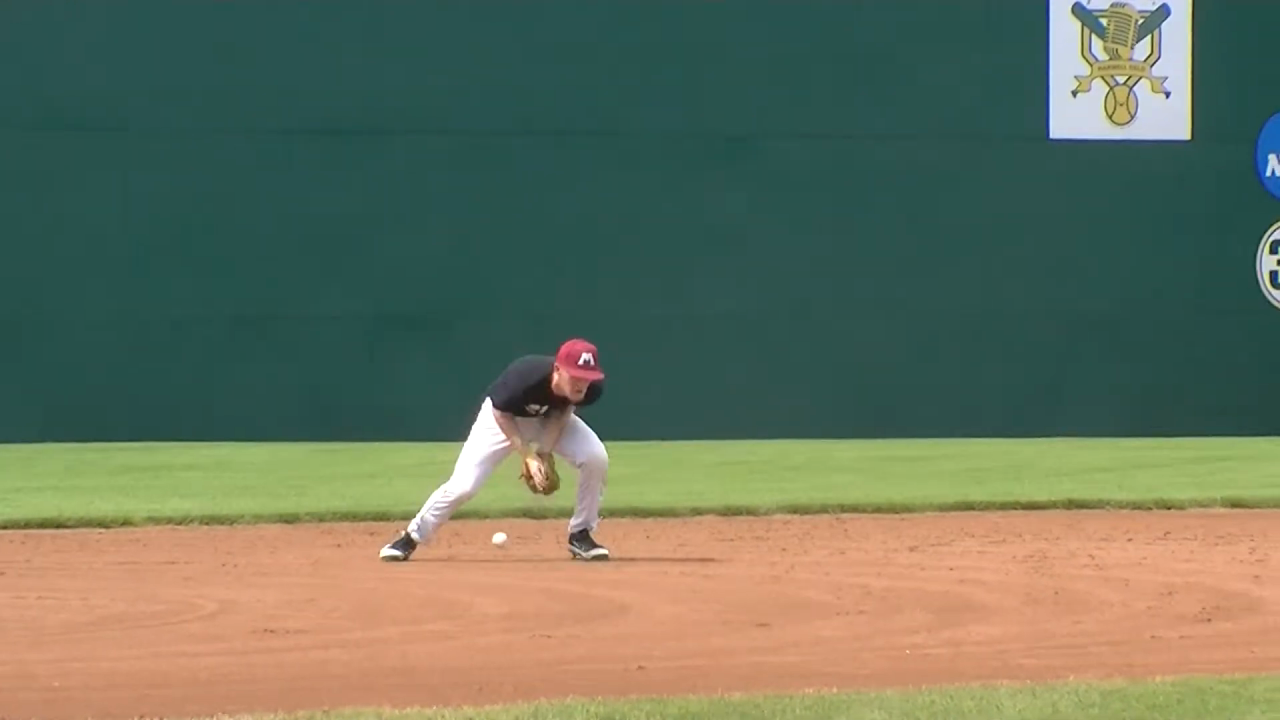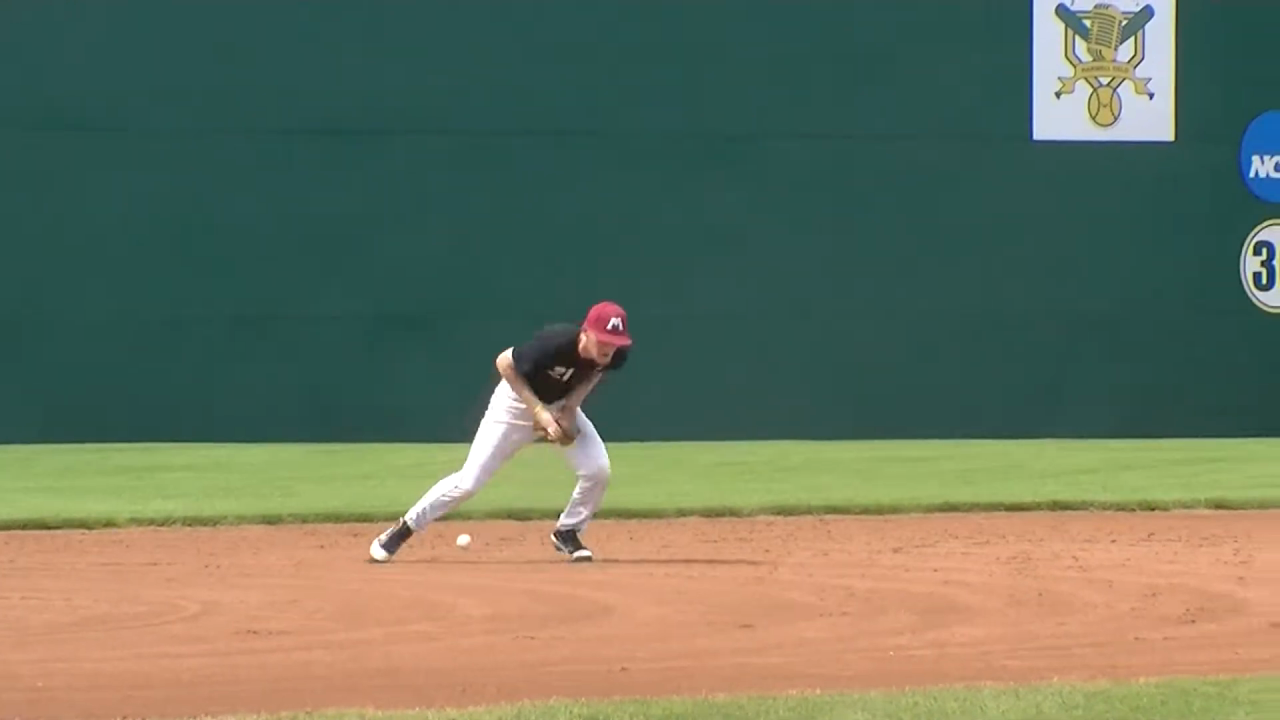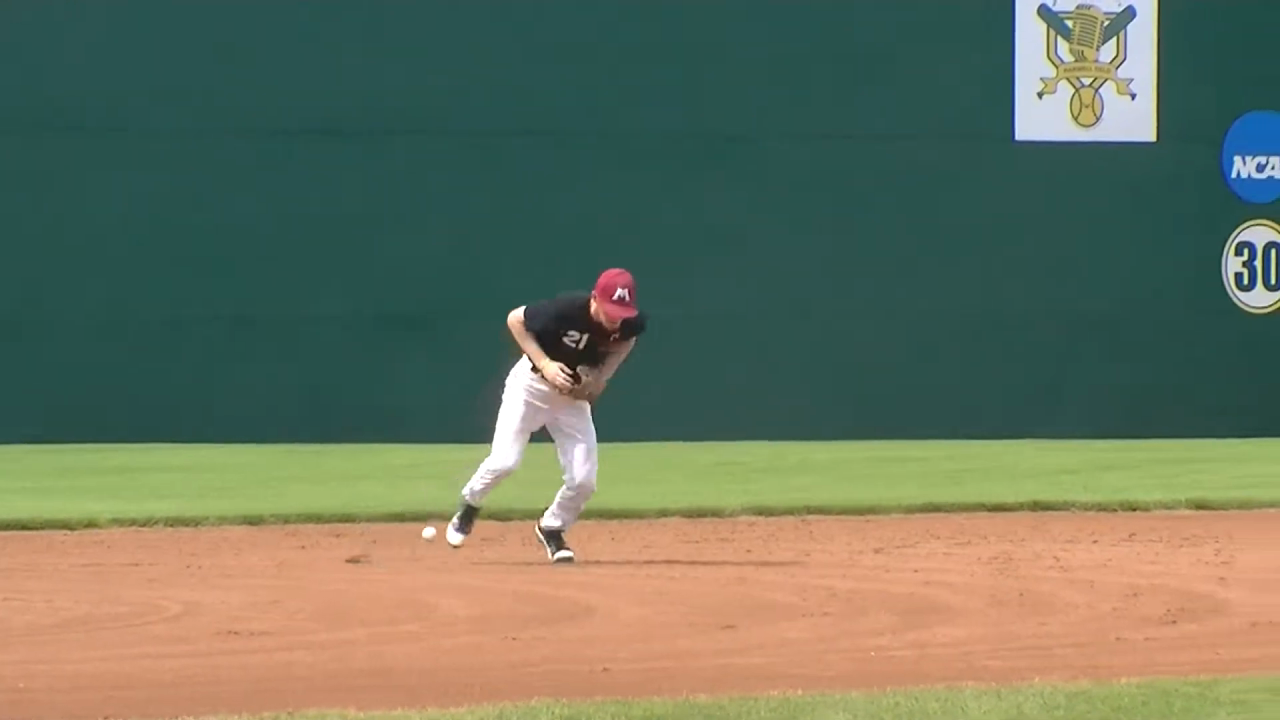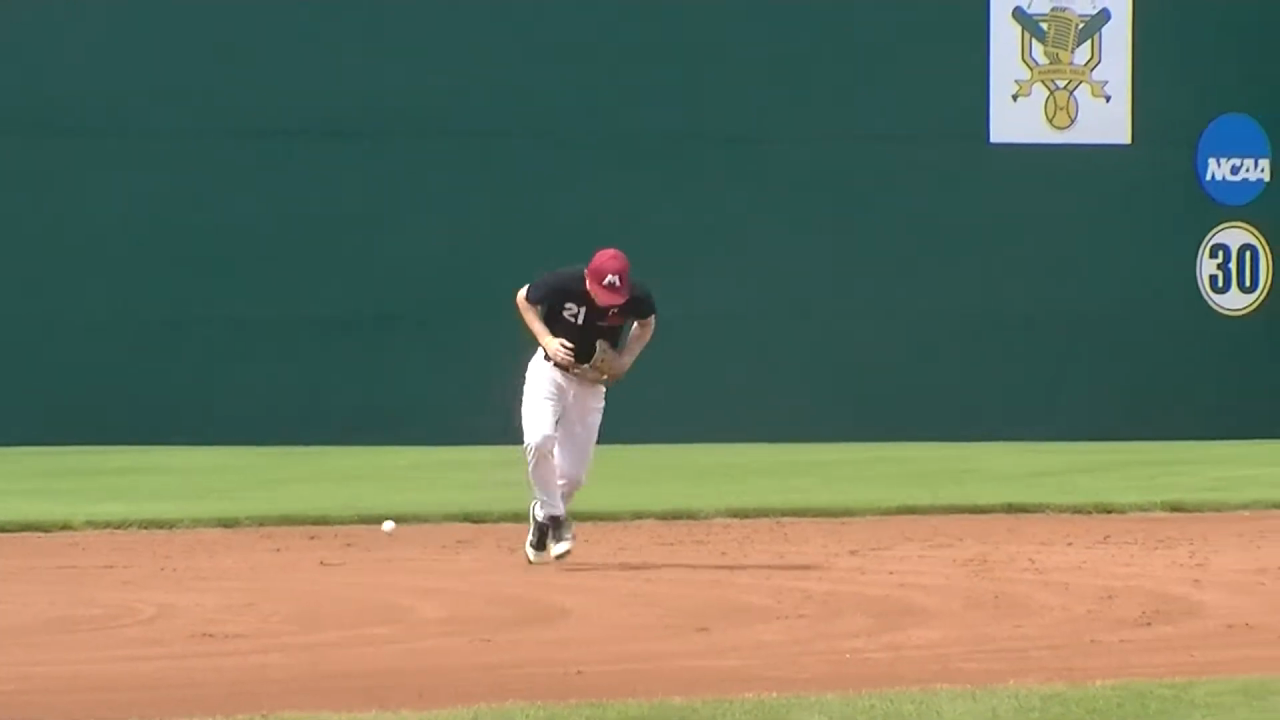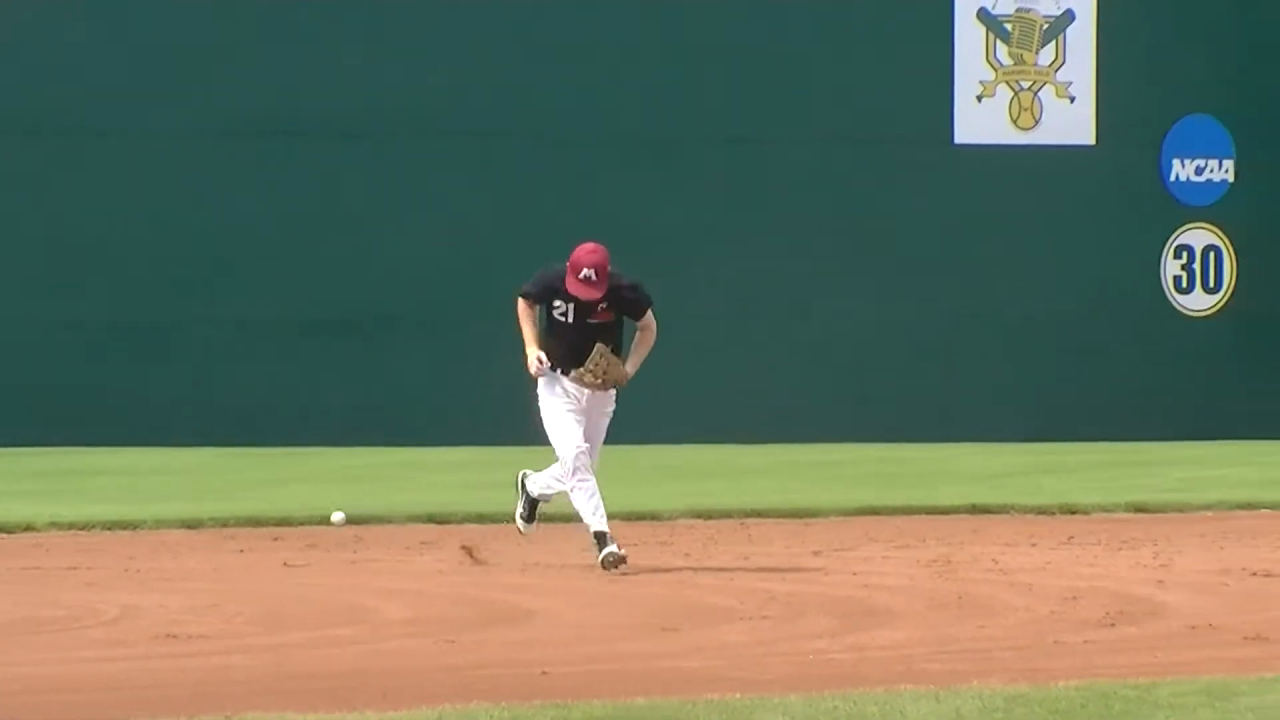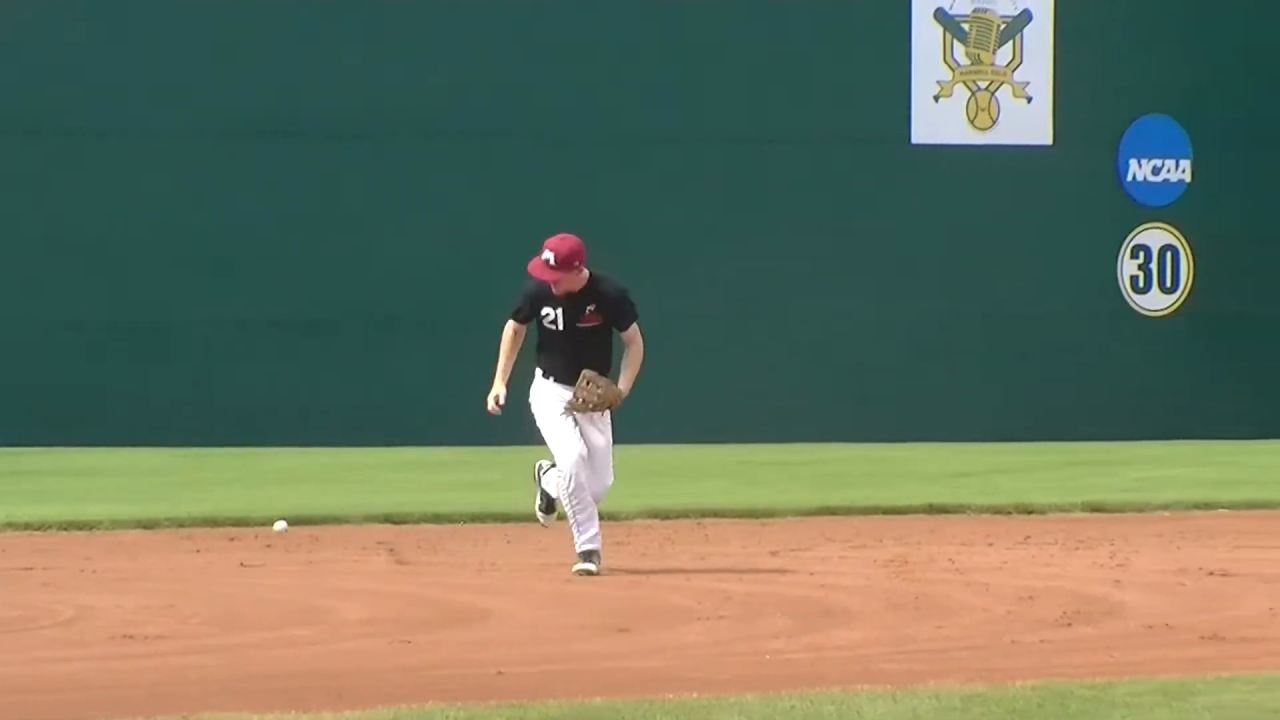
dt=0.1s
person 1, frame 1
left shoulder: (592, 389)
right shoulder: (527, 381)
left elbow: (564, 409)
right elbow: (501, 415)
left wrist: (547, 448)
right wrist: (528, 454)
left hip: (551, 418)
right hip: (501, 417)
left knee: (595, 458)
right knee: (464, 486)
left ankle: (580, 535)
right ankle: (412, 537)
person 1, frame 2
left shoulder: (616, 355)
right shoulder: (548, 347)
right elbow: (504, 363)
left wrist: (570, 406)
right wrist: (538, 410)
left hip: (559, 404)
right hip: (519, 403)
left knee: (599, 471)
right knee: (469, 481)
left ankle: (567, 532)
right ankle: (408, 526)
person 1, frame 3
left shoulder: (631, 322)
right shoulder: (565, 308)
right elbow: (515, 320)
left wrist: (601, 378)
right wrist: (545, 364)
left hip: (575, 393)
right hip: (532, 385)
left knee: (583, 480)
right knee: (505, 462)
left ankle: (551, 528)
right ankle: (470, 503)
person 1, frame 4
left shoulder: (635, 296)
right shoulder: (560, 282)
left elbow: (647, 325)
right elbow: (523, 299)
left wrist: (622, 362)
right wrist: (547, 341)
left hip: (590, 383)
right hip: (548, 374)
left knee: (573, 475)
right knee: (539, 439)
left ankle: (543, 517)
right ankle: (551, 518)
person 1, frame 5
left shoulder: (628, 291)
right shoulder: (551, 280)
left elbow: (648, 328)
right elbow: (524, 301)
left wrist: (629, 370)
right wrist: (532, 350)
left hip: (599, 388)
right hip: (556, 380)
left knee: (579, 468)
right knee: (574, 453)
left ankle: (533, 487)
right ankle: (601, 536)
person 1, frame 6
left shoulder: (611, 294)
right shoulder: (537, 292)
left elbow: (634, 343)
right elbow: (514, 329)
left wrist: (621, 389)
right wrist: (499, 383)
right hip: (549, 391)
left knee: (598, 481)
right knee: (573, 459)
left ankle: (551, 479)
right ankle: (587, 548)
